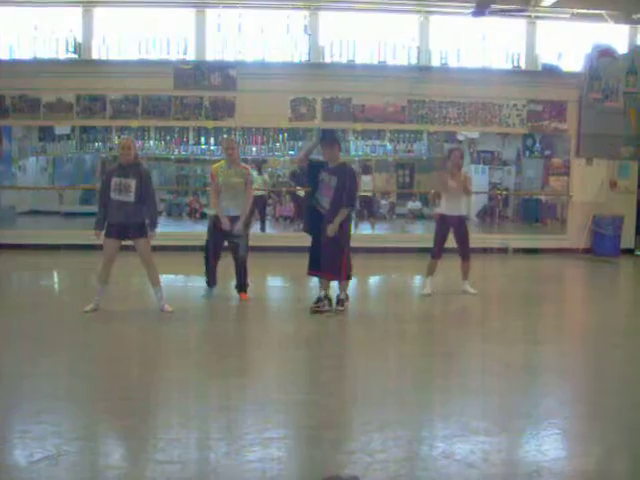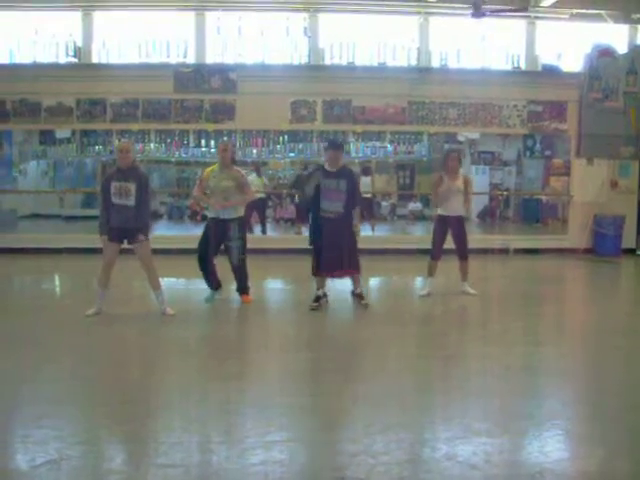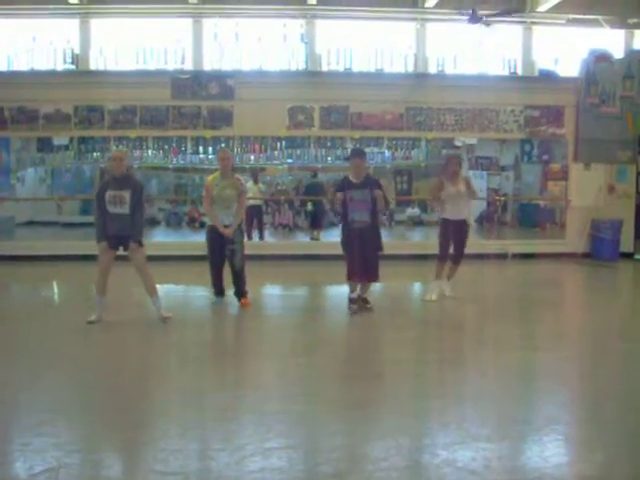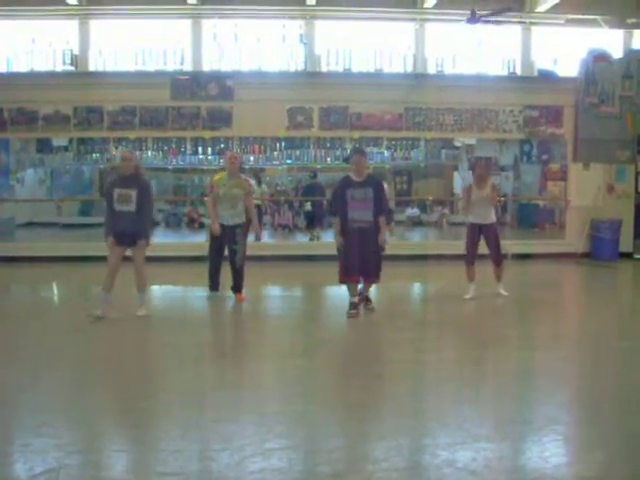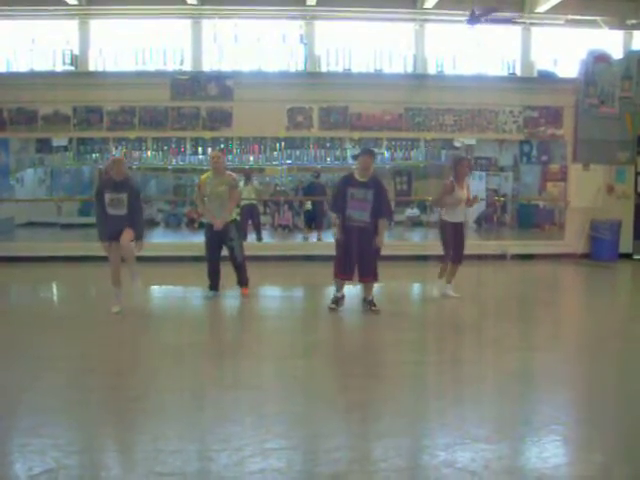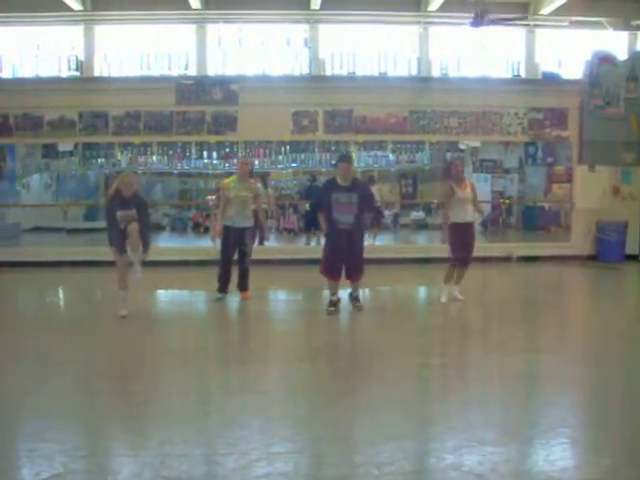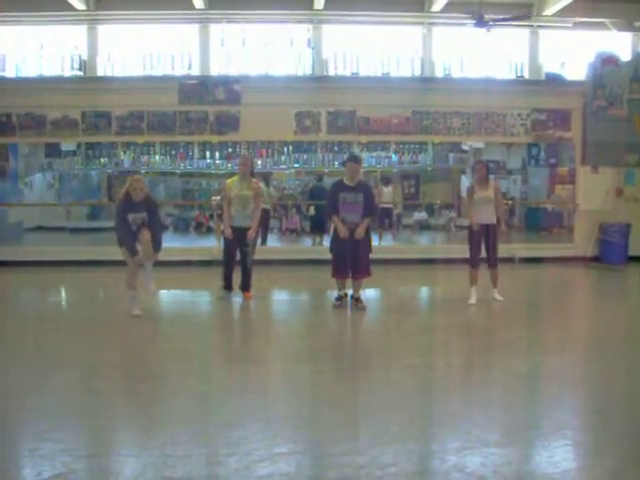
dt=0.7s
person 1, frame 1
left shoulder: (348, 172)
right shoulder: (322, 167)
left elbow: (348, 203)
right elbow: (302, 160)
left wrist: (335, 223)
right wrist: (315, 142)
left hip: (337, 224)
right hip: (320, 222)
left knee: (340, 260)
right knee: (319, 259)
left ankle: (342, 296)
right ankle: (324, 297)
person 1, frame 2
left shoulder: (349, 174)
right shoulder: (317, 173)
left elbow: (355, 200)
right elbow: (307, 195)
left wrist: (356, 220)
right wrist: (312, 183)
left hip: (344, 223)
right hip: (322, 223)
left knee: (350, 257)
right knee: (320, 258)
left ankle: (357, 291)
right ankle: (320, 293)
person 1, frame 3
left shoulder: (374, 183)
right shoulder: (343, 184)
left elbow: (381, 209)
right elbow: (339, 211)
left wrist: (380, 199)
right wrist: (337, 201)
left hip: (370, 231)
right hip: (350, 231)
left knee: (370, 264)
right knee: (353, 264)
left ankle: (362, 295)
right ankle: (353, 296)
person 1, frame 4
left shoulder: (375, 183)
right shoulder: (343, 184)
left elbow: (382, 210)
right elbow: (336, 212)
left wrist: (383, 232)
right wrist: (337, 234)
left hip: (370, 232)
right hip: (349, 232)
left knee: (371, 266)
right knee: (350, 266)
left ankle: (365, 293)
right ankle: (353, 301)
person 1, frame 5
left shoulder: (377, 185)
right shoulder: (345, 181)
left elbow: (383, 213)
right elbow: (336, 208)
left wrist: (380, 235)
right wrist: (336, 227)
left hip: (368, 232)
right hip: (347, 230)
left knee: (369, 267)
right knee: (342, 263)
left ankle: (368, 299)
right ankle: (338, 295)
person 1, frame 6
left shoulder: (361, 186)
right shoulder: (328, 186)
left elbow: (370, 207)
right elbow: (321, 209)
left wrist: (361, 222)
right wrist: (324, 226)
left hip: (355, 232)
right hip: (334, 232)
left knee: (356, 265)
right knee: (332, 265)
left ankle: (354, 295)
right ankle: (334, 298)
person 1, frame 7
left shoulder: (365, 188)
right shoulder: (336, 187)
left elbow: (371, 211)
right elbow: (331, 211)
left wrist: (363, 227)
right wrist: (339, 226)
left hip: (360, 233)
right hip: (341, 232)
left knee: (360, 266)
right knee: (339, 265)
left ankle: (356, 296)
right ankle: (341, 294)
person 2, frame 1
left shoulder: (142, 173)
right shoulder: (111, 173)
left elbow: (150, 200)
right elbow: (103, 200)
left wrist: (153, 225)
right wrist: (99, 224)
left hip: (137, 223)
right hip: (115, 223)
left knee: (148, 261)
right knee: (107, 261)
left ankle: (162, 302)
right ankle: (96, 301)
person 2, frame 2
left shoulder: (141, 177)
right shoulder: (109, 177)
left elbow: (145, 205)
right elbow: (104, 205)
left wrist: (144, 230)
right wrist: (103, 230)
left hip: (135, 227)
right hip: (114, 227)
left knee: (149, 265)
right knee: (106, 265)
left ankle: (163, 305)
right ankle: (98, 306)
person 2, frame 3
left shoulder: (135, 185)
right shoulder: (104, 186)
left elbow: (139, 213)
right elbow: (100, 213)
left wrist: (135, 237)
right wrist: (100, 237)
left hip: (130, 234)
right hip: (109, 235)
left knee: (143, 270)
right knee: (102, 272)
left ankle: (160, 310)
right ankle: (99, 312)
person 2, frame 4
left shoulder: (142, 183)
right shoulder: (113, 184)
left elbow: (147, 211)
right elbow: (110, 210)
left wrist: (145, 235)
right wrist: (109, 233)
left hip: (137, 232)
right hip: (118, 232)
left knee: (139, 268)
right knee: (111, 268)
left ankle: (142, 305)
right ankle: (104, 307)
person 2, frame 5
left shoulder: (131, 187)
right shoulder: (102, 186)
left elbow: (138, 212)
right elbow: (100, 213)
left wrist: (139, 236)
right wrist: (103, 237)
left hip: (128, 226)
right hip: (110, 229)
left knee: (125, 244)
right knee: (114, 265)
left ankle: (134, 274)
right ankle: (117, 301)
person 2, frame 6
left shoulder: (140, 201)
right shoulder: (112, 201)
left elbow: (145, 224)
right elbow: (112, 227)
left wrist: (145, 248)
right wrist: (121, 250)
left hip: (134, 234)
right hip: (117, 235)
left knee: (133, 228)
right knee: (121, 268)
left ankle: (136, 264)
right ankle: (124, 304)
person 2, frame 7
left shoulder: (150, 203)
right shoulder: (123, 203)
left elbow: (156, 225)
right elbow: (123, 229)
left wrist: (156, 248)
right wrist: (133, 252)
left hip: (142, 229)
right hip: (126, 235)
left knee: (146, 236)
right knee: (132, 266)
left ankle: (149, 275)
right ankle: (133, 303)
person 3, frame 1
left shoulder: (246, 170)
right shoulder: (216, 169)
left elbow: (249, 197)
right elbow: (213, 196)
left wrist: (242, 220)
right wrist: (222, 218)
left hip: (239, 218)
right hip: (219, 217)
left knee: (240, 255)
right knee: (212, 252)
left ankle: (242, 289)
right ankle: (211, 284)
person 3, frame 2
left shoulder: (238, 174)
right shoulder: (209, 173)
left elbow: (249, 195)
right elbow: (196, 193)
left wrist: (229, 204)
right wrist: (211, 203)
left hip: (235, 219)
right hip: (215, 219)
left knee: (237, 257)
right knee: (205, 254)
left ankle: (244, 291)
right ankle: (214, 287)
person 3, frame 3
left shoulder: (239, 182)
right shoulder: (210, 181)
left elbow: (242, 207)
right elbow: (207, 206)
left wrist: (232, 228)
right wrist: (220, 227)
left hip: (235, 226)
right hip: (215, 227)
left knee: (237, 261)
right knee: (216, 263)
left ankle: (242, 295)
right ankle: (219, 294)
person 3, frame 4
left shoulder: (246, 182)
right shoulder: (216, 180)
left elbow: (250, 205)
right elbow: (209, 203)
left wrist: (256, 225)
right wrist: (214, 222)
left hip: (238, 225)
right hip: (219, 224)
left knee: (238, 260)
right knee: (215, 258)
left ankle: (237, 290)
right ankle: (213, 288)
person 3, frame 5
left shoulder: (231, 178)
right shoulder: (204, 180)
left elbow: (233, 201)
right elbow: (199, 201)
left wrist: (222, 220)
right wrist: (211, 218)
left hip: (229, 221)
right hip: (211, 223)
left knee: (237, 255)
right knee: (212, 257)
left ankle: (244, 284)
right ankle: (213, 287)
person 3, frame 6
left shoulder: (255, 186)
right shoulder: (227, 183)
left elbow: (259, 208)
right elbow: (222, 206)
left wrist: (264, 227)
right wrist: (217, 226)
left hip: (247, 227)
right hip: (229, 226)
left knee: (244, 260)
right knee: (226, 259)
left ankle: (244, 288)
right ankle: (222, 290)
person 3, frame 7
left shoulder: (256, 185)
right shoulder: (229, 183)
left elbow: (258, 208)
right elbow: (226, 206)
left wrist: (254, 228)
right wrist: (227, 226)
left hip: (248, 227)
right hip: (232, 226)
left knee: (247, 260)
right knee: (228, 259)
left ankle: (246, 289)
right ankle: (227, 288)
person 4, frame 1
left shoulder: (465, 176)
right shoulder: (444, 175)
left elbow: (468, 191)
right elbow: (442, 188)
left wrist: (460, 178)
right wrist: (449, 172)
left hip: (460, 217)
right hip: (444, 216)
left knee: (465, 252)
right knee: (436, 251)
left ankle: (465, 284)
right ankle: (428, 284)
person 4, frame 2
left shoulder: (465, 179)
right shoulder: (440, 178)
left elbow: (468, 198)
right elbow: (435, 201)
left wrist: (467, 206)
right wrist: (440, 200)
left hip: (458, 218)
right hip: (442, 217)
left knee: (463, 252)
right knee: (436, 251)
left ankle: (465, 285)
right ankle: (428, 285)
person 4, frame 3
left shoulder: (465, 180)
right shoulder: (442, 182)
left elbow: (474, 196)
right elbow: (433, 198)
left wrist: (471, 194)
right wrist: (440, 202)
left hip: (462, 221)
right hip: (447, 220)
left knee: (458, 255)
right knee: (443, 254)
left ankle: (446, 283)
right ankle: (434, 287)
person 4, frame 4
left shoulder: (491, 186)
right shoulder: (469, 188)
left elbow: (494, 203)
right elbow: (465, 208)
left wrist: (492, 198)
right wrist: (467, 206)
left hip: (490, 223)
right hip: (474, 224)
left knee: (497, 256)
right knee: (470, 256)
left ankle: (499, 286)
right ankle: (472, 288)
person 4, frame 5
left shoulder: (466, 184)
right shoulder: (450, 184)
right elbow: (437, 202)
left wrist: (473, 201)
right wrist: (451, 203)
left hip: (459, 223)
right hip: (447, 223)
left knee: (457, 256)
right knee: (449, 255)
left ankle: (447, 286)
right ankle: (440, 284)
person 4, frame 6
left shoulder: (470, 185)
right shoulder: (451, 187)
left elbow: (475, 204)
right elbow: (445, 209)
left wrist: (482, 212)
right wrist: (445, 230)
left hip: (469, 224)
right hip: (455, 225)
left knee: (465, 260)
right knee: (456, 259)
left ankle: (455, 289)
right ankle: (445, 289)
person 4, frame 7
left shoulder: (494, 187)
right shoulder: (471, 188)
left elbow: (499, 206)
right elbow: (469, 207)
left wrist: (502, 223)
right wrist: (472, 221)
left hip: (491, 225)
right hip: (476, 226)
left knee: (493, 260)
right knee: (474, 259)
left ankle: (495, 291)
right ankle: (473, 293)
